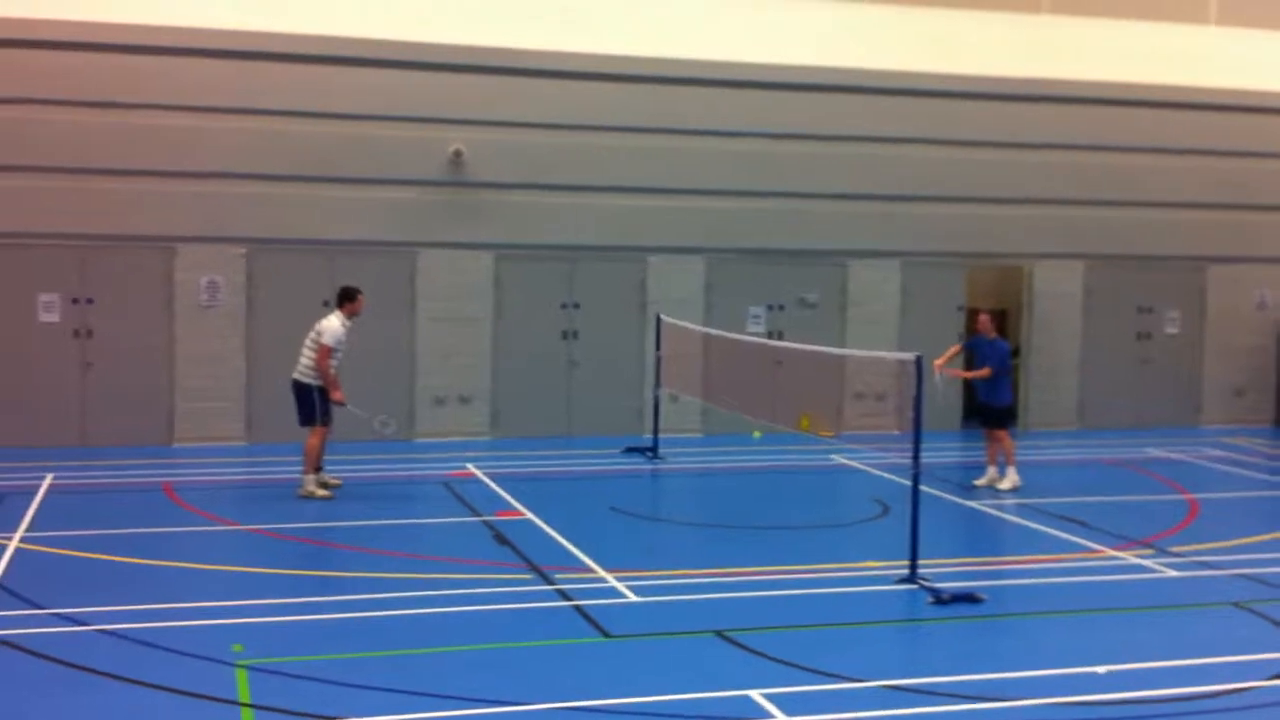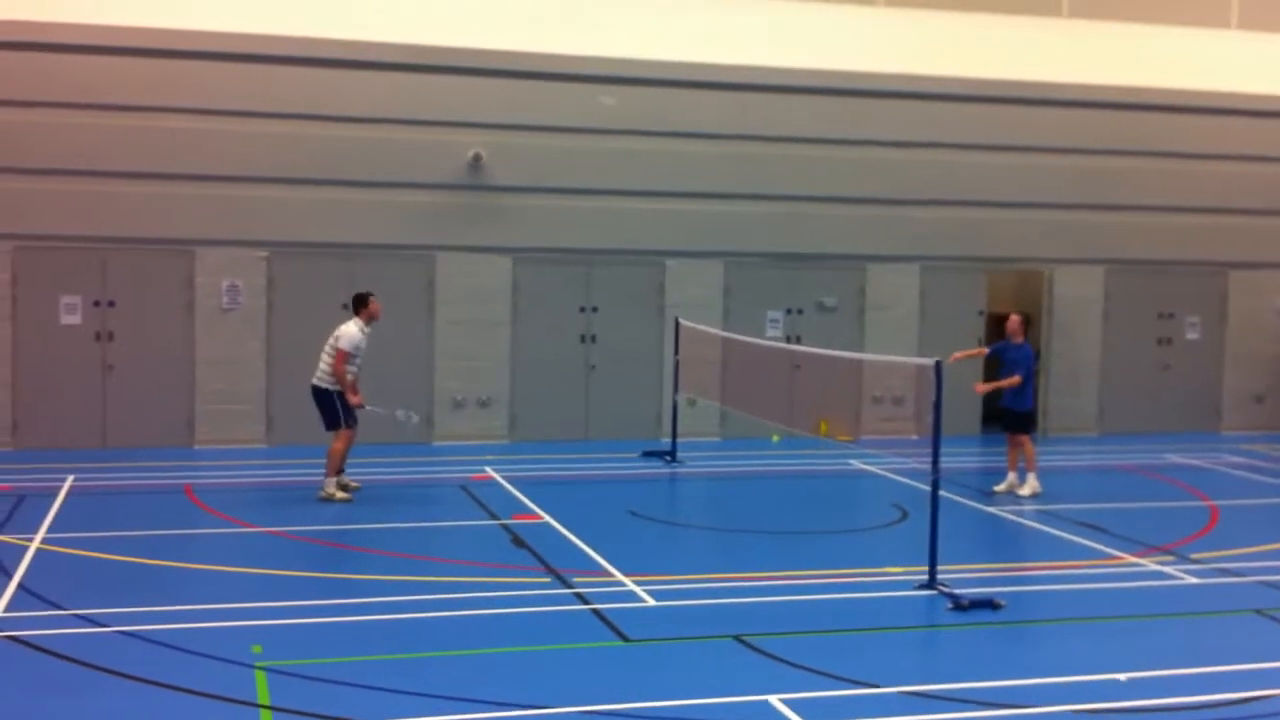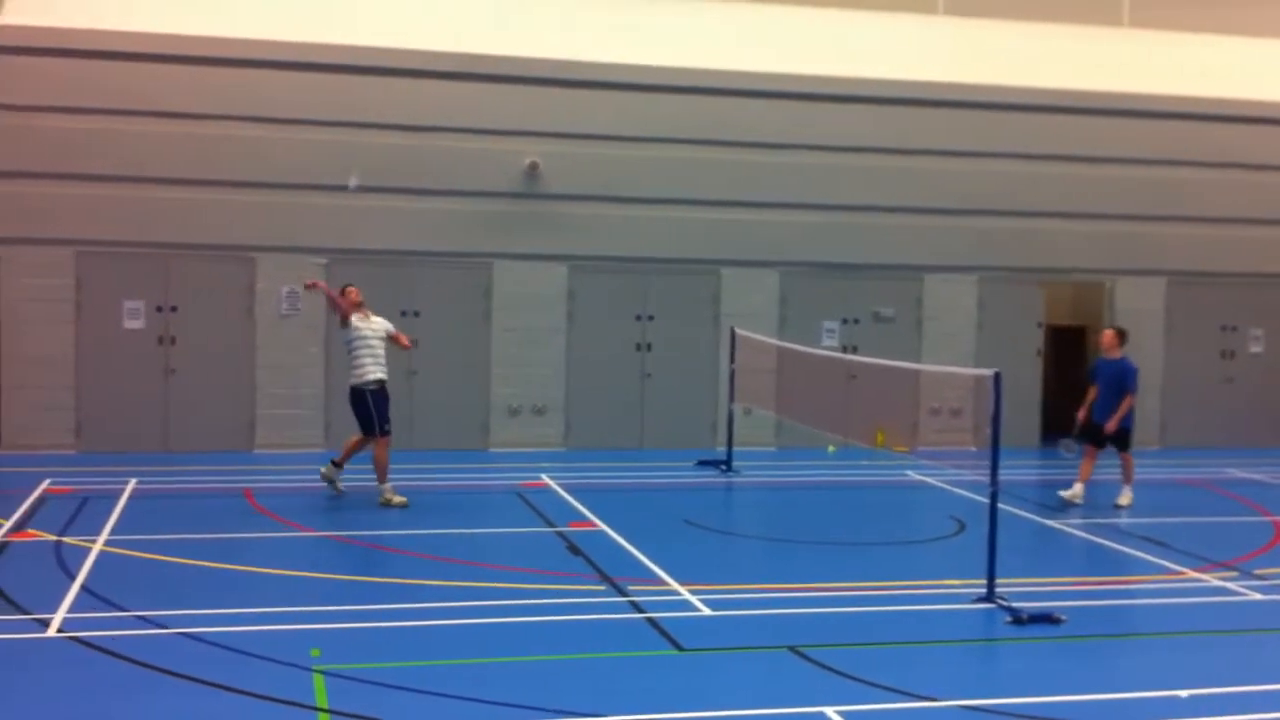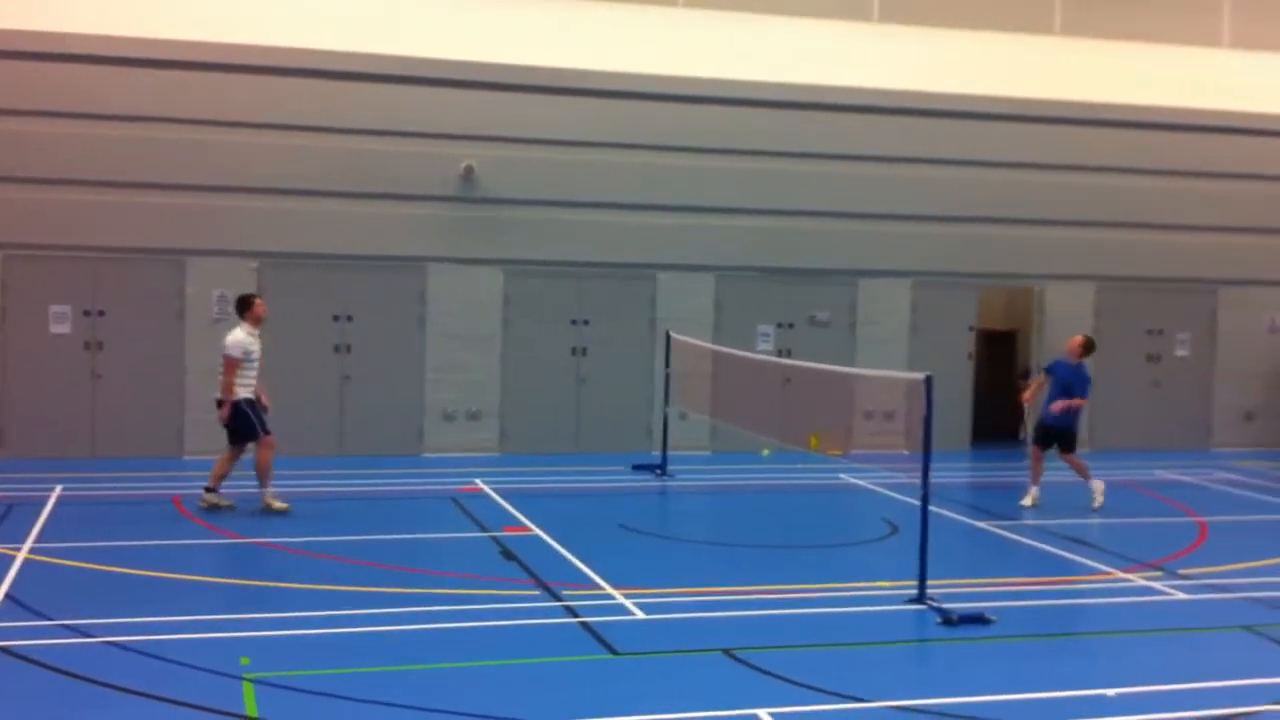
dt=0.7s
person 1, frame 1
left shoulder: (338, 325)
right shoulder: (334, 327)
right elbow: (321, 362)
left wrist: (337, 388)
right wrist: (332, 391)
left hip: (314, 383)
right hip: (310, 384)
left knee: (323, 429)
right knee: (318, 430)
left ankle: (319, 475)
right ankle: (308, 484)
person 1, frame 2
left shoulder: (362, 332)
right shoulder: (352, 332)
right elbow: (338, 366)
left wrist: (355, 392)
right wrist: (349, 394)
left hip: (340, 389)
right hip: (327, 388)
left knee: (350, 432)
right knee: (344, 433)
left ankle: (340, 477)
right ankle: (329, 487)
person 1, frame 3
left shoulder: (380, 322)
right shoulder: (349, 321)
left elbow: (398, 337)
right elbow: (340, 309)
left wrist: (405, 342)
right wrist: (324, 289)
left hip: (377, 386)
right hip: (365, 388)
left knee: (368, 436)
right knee: (382, 439)
left ankle: (333, 468)
right ankle: (386, 492)
person 1, frame 4
left shoulder: (253, 337)
right shoulder: (238, 338)
right elbow: (229, 375)
left wrist: (262, 396)
right wrist: (226, 405)
left hip: (244, 400)
right hip: (237, 401)
left knee: (236, 448)
right knee: (266, 441)
left ankle: (210, 494)
right ankle: (267, 496)
person 2, frame 1
left shoulder: (1001, 347)
right shoulder: (978, 340)
left elbow: (987, 372)
right elbow: (958, 348)
left wrist: (962, 374)
right wrist: (943, 360)
left hip: (1000, 399)
right hip: (984, 397)
left knee: (1001, 434)
right knee: (989, 434)
left ankle: (1012, 475)
right ankle: (992, 473)
person 2, frame 2
left shoulder: (1026, 352)
right shoulder: (1006, 345)
left elbow: (1017, 379)
right elbow: (984, 351)
left wrist: (989, 386)
right wrist: (963, 354)
left hip: (1022, 404)
right hip: (1007, 402)
left knee: (1023, 440)
right knee: (1011, 440)
left ankle: (1032, 482)
right ankle: (1012, 478)
person 2, frame 3
left shoulder: (1128, 367)
right shoulder: (1100, 364)
left elbow: (1130, 398)
left wrist: (1115, 420)
right wrist: (1084, 409)
left hip: (1120, 421)
right hip: (1098, 418)
left knee: (1124, 455)
right knee: (1089, 452)
left ankle: (1127, 491)
right ankle: (1077, 490)
person 2, frame 4
left shoulder: (1082, 374)
right shoulder: (1059, 363)
left elbow: (1082, 402)
right elbow: (1044, 376)
left wrist: (1065, 404)
right wrist: (1031, 392)
left hip: (1066, 423)
right hip: (1047, 419)
left knee: (1068, 457)
right knee: (1036, 453)
left ankle: (1095, 485)
right ankle: (1033, 492)
